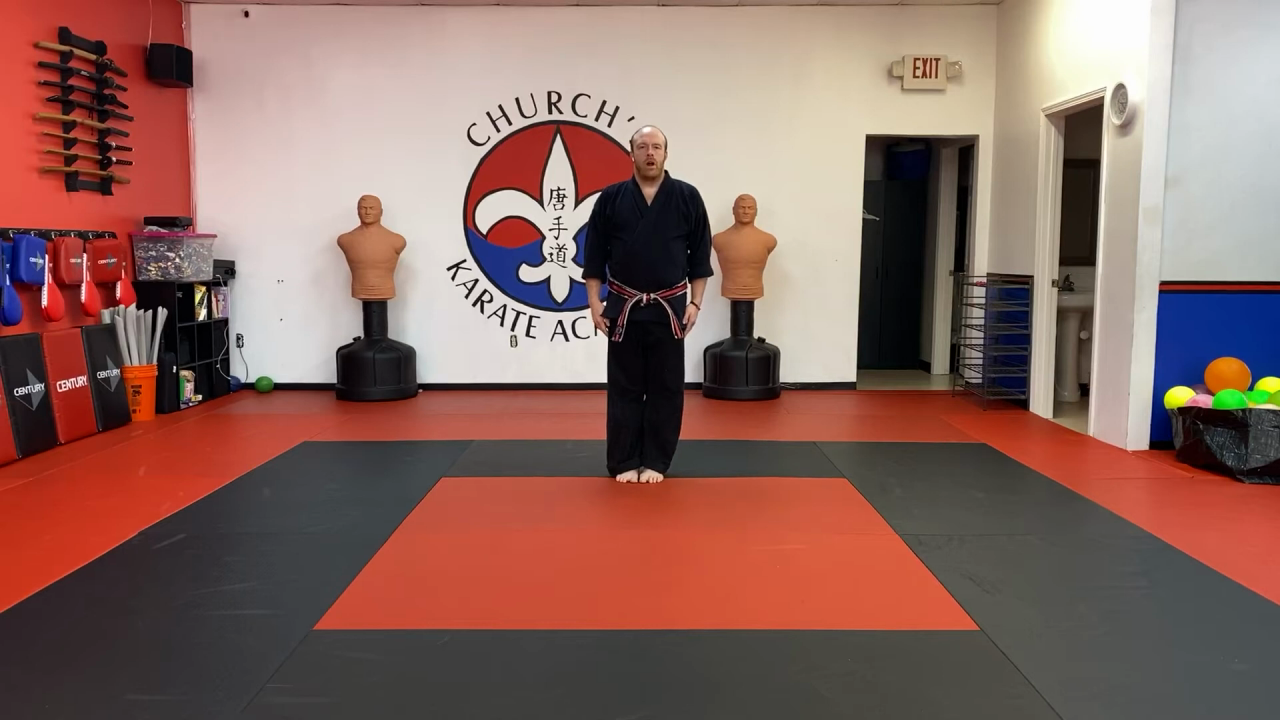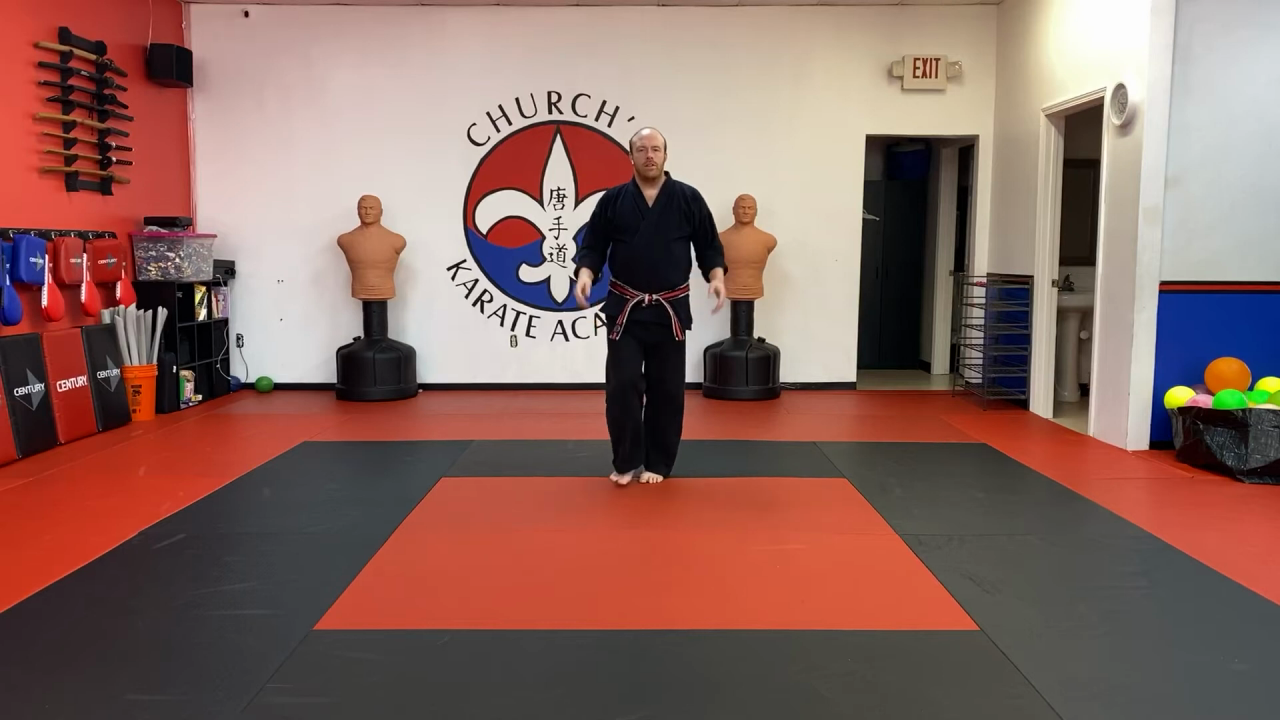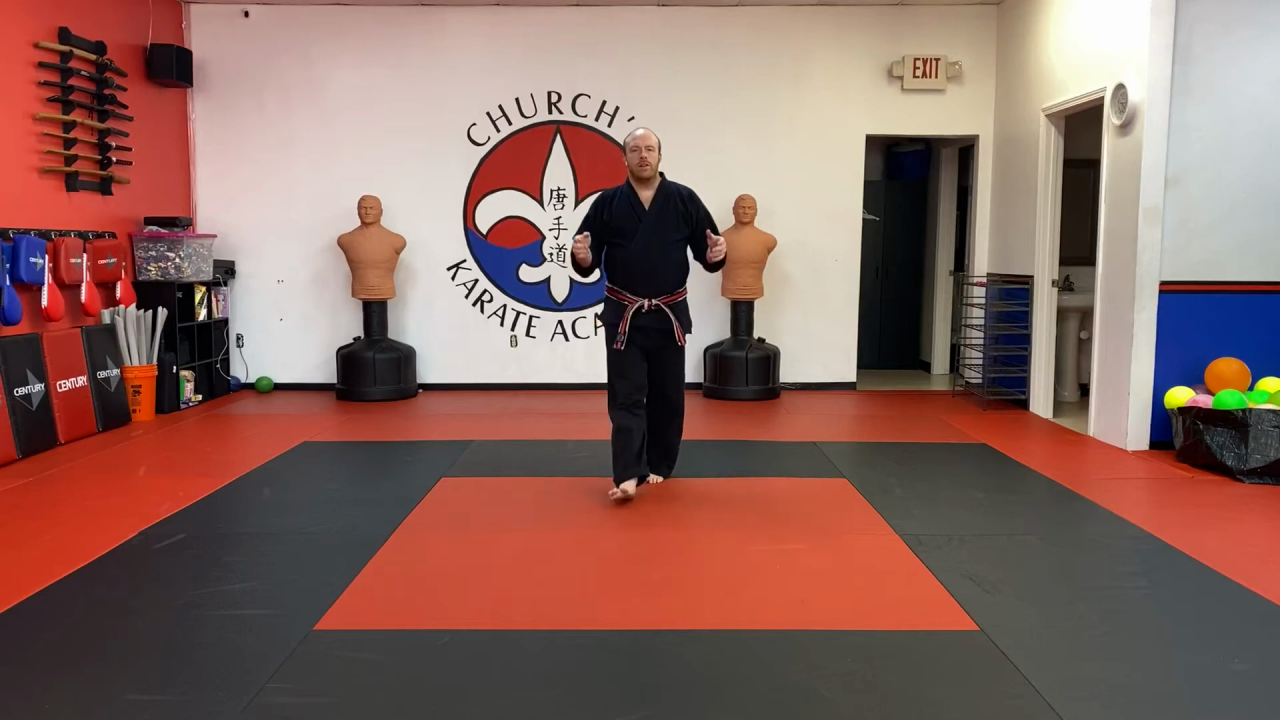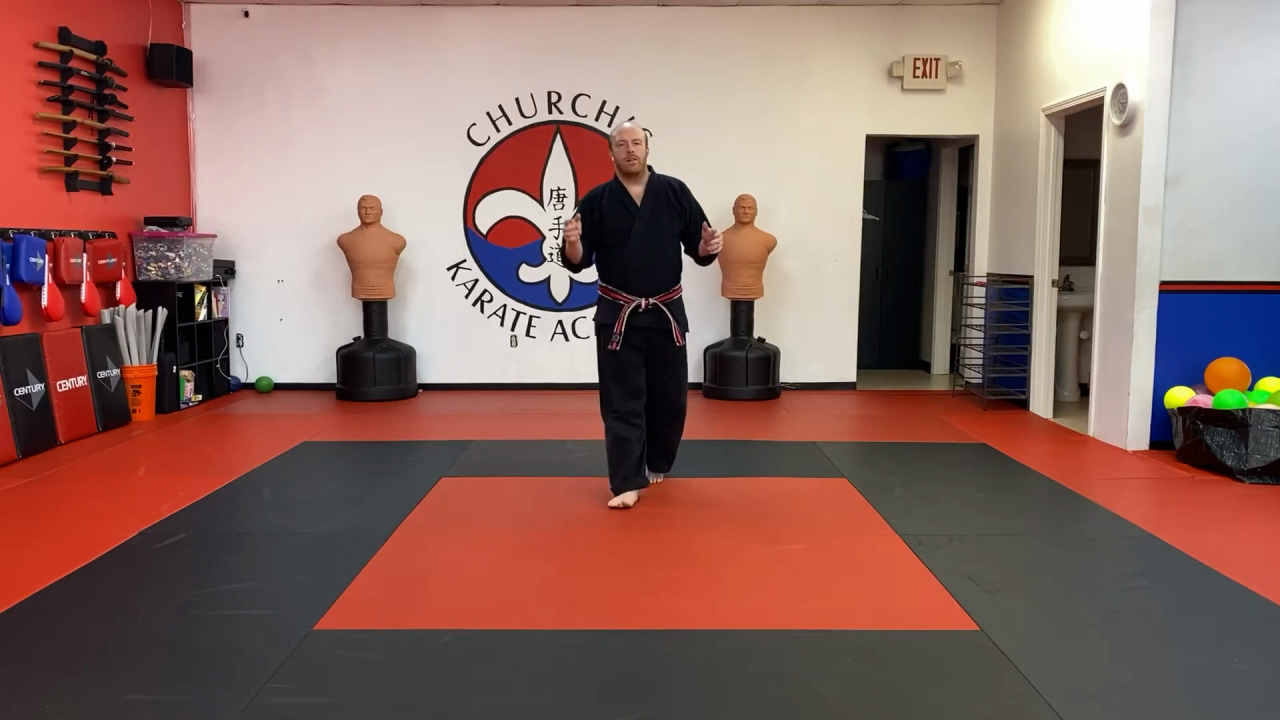
dt=0.3s
person 1, frame 1
left shoulder: (687, 197)
right shoulder: (611, 198)
left elbow: (700, 253)
right elbow: (595, 254)
left wrist: (695, 300)
right wrist: (595, 301)
left hip: (669, 308)
right hip: (624, 307)
left knee: (666, 390)
right knee: (624, 389)
left ankle: (654, 462)
right ankle: (624, 462)
person 1, frame 2
left shoulder: (689, 199)
right shoulder: (613, 200)
left elbow: (709, 247)
right elbow: (593, 247)
left wrist: (716, 278)
right wrist: (585, 275)
left hip: (670, 310)
right hip: (625, 309)
left knee: (667, 391)
right knee: (622, 386)
left ankle: (656, 463)
right ankle: (627, 461)
person 1, frame 3
left shoulder: (684, 200)
right shoulder: (607, 203)
left elbow: (704, 249)
right elbow: (589, 262)
left wrist: (715, 253)
right wrist: (581, 257)
left hip: (669, 314)
right hip: (623, 315)
left knee: (667, 396)
right knee: (627, 396)
left ankle: (657, 465)
right ankle: (628, 475)
person 1, frame 4
left shoulder: (675, 193)
right shoulder: (597, 200)
left elbow: (697, 248)
right elbow: (578, 262)
left wrist: (709, 246)
right wrist: (571, 243)
left hip: (666, 312)
right hip: (617, 314)
left knee: (669, 398)
right knee: (622, 402)
left ankle: (658, 463)
right ankle: (627, 482)
